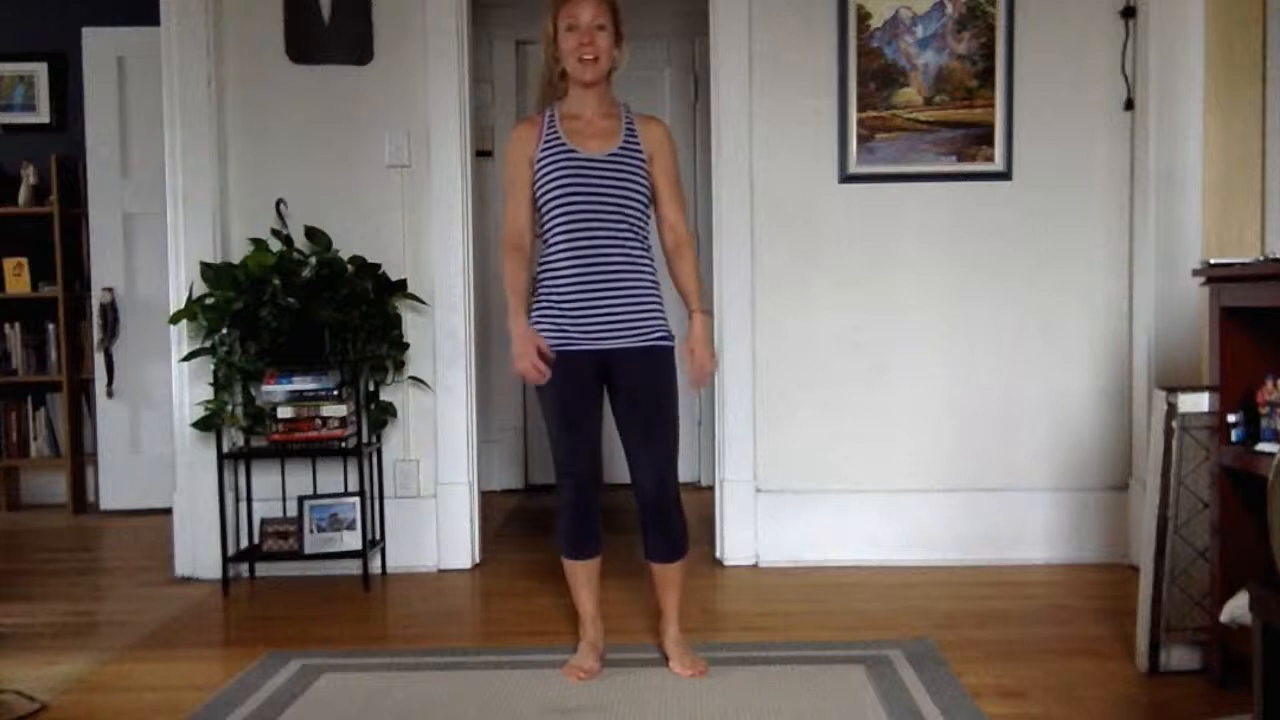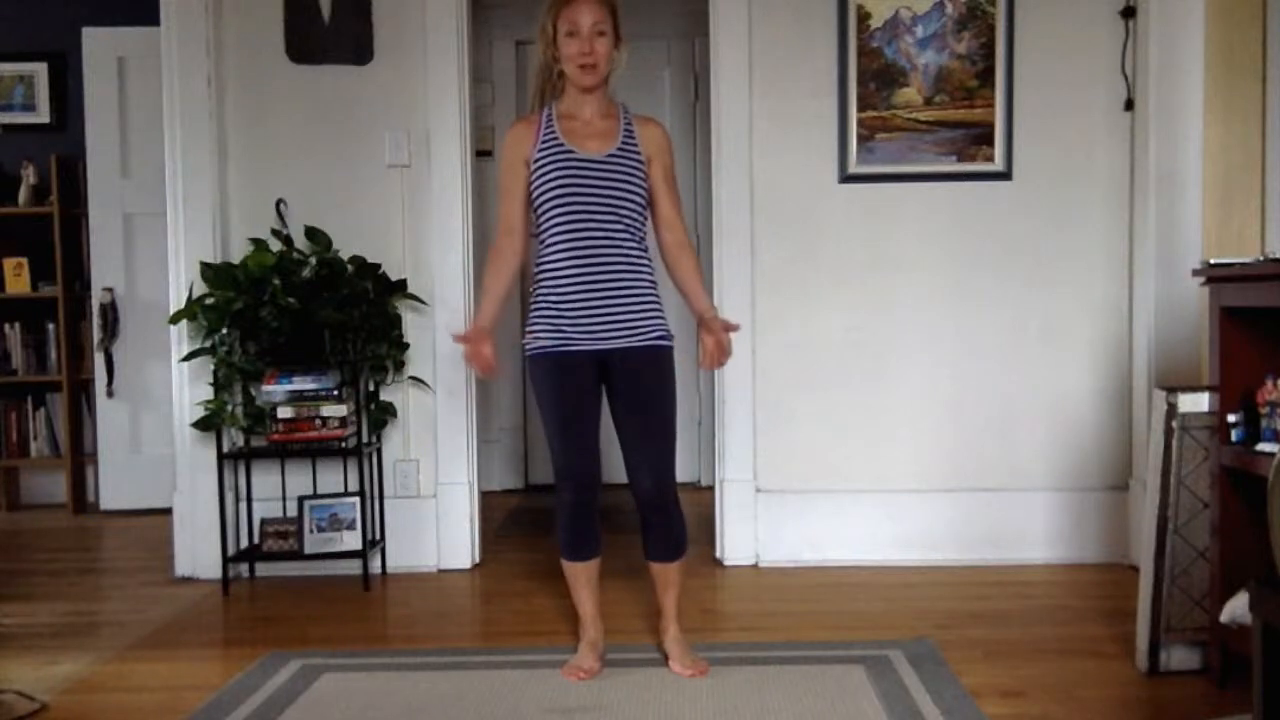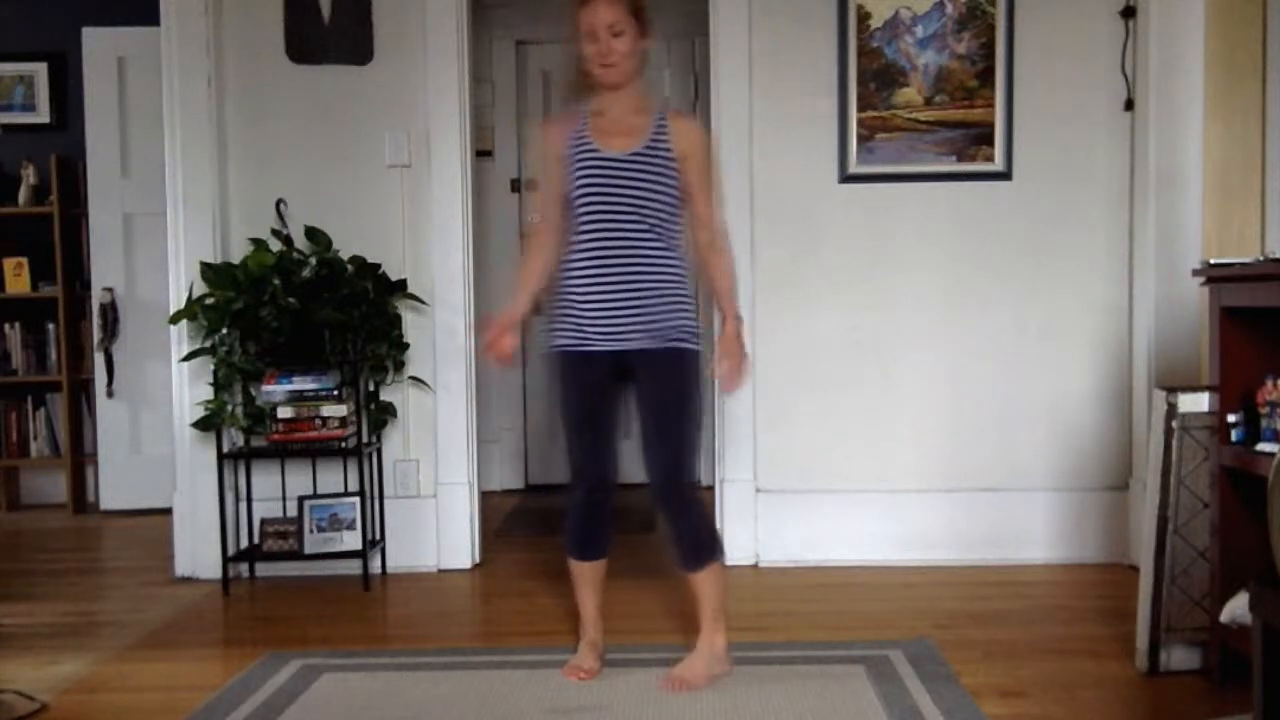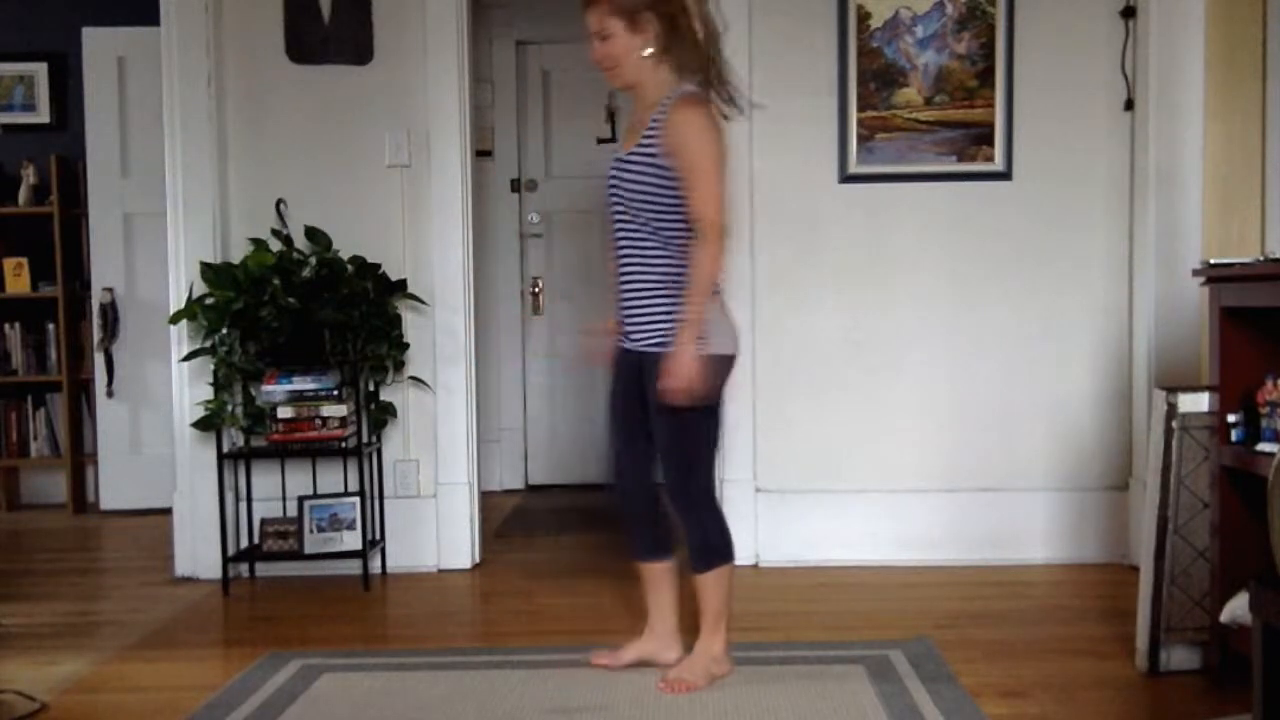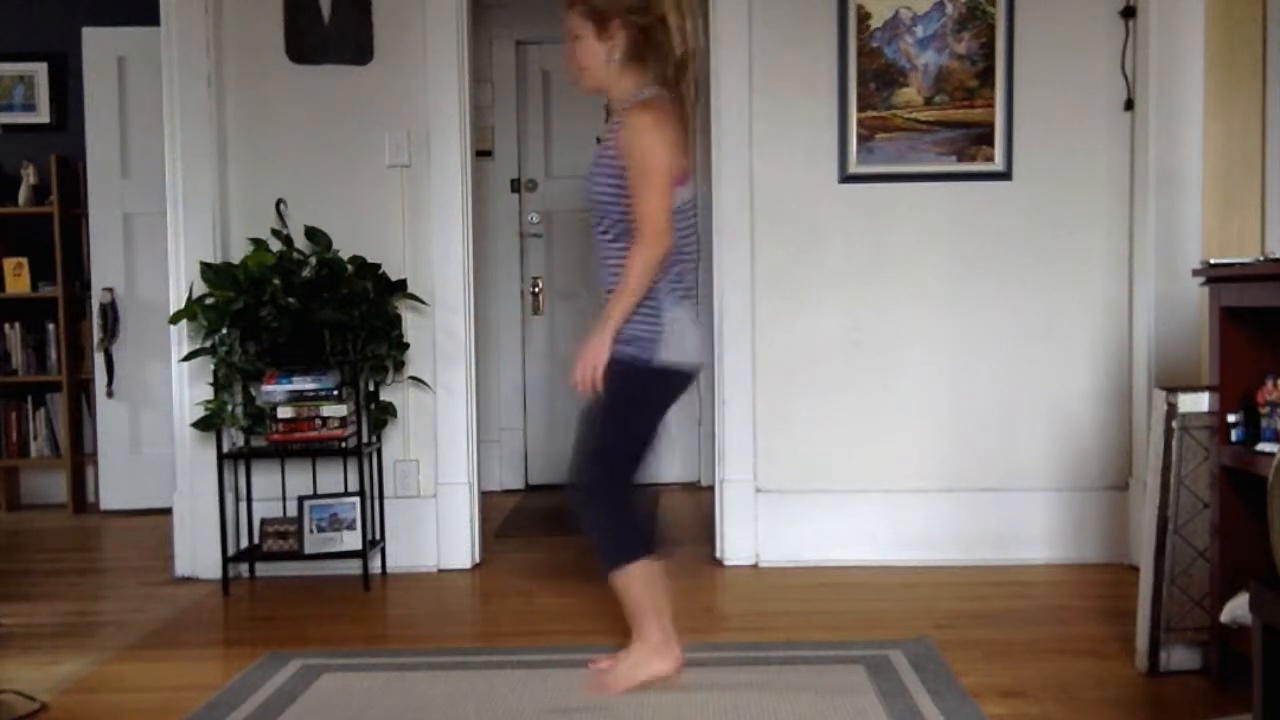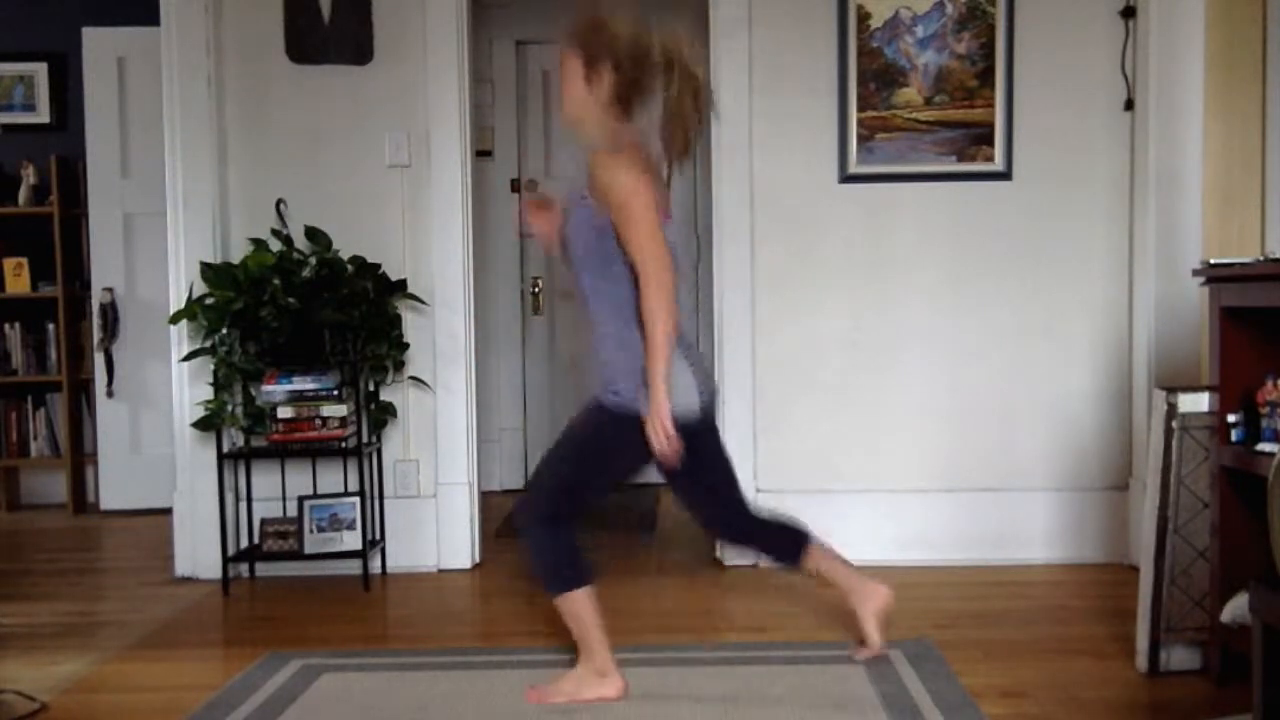
dt=0.5s
person 1, frame 1
left shoulder: (650, 134)
right shoulder: (529, 137)
left elbow: (676, 234)
right elbow: (517, 239)
left wrist: (699, 316)
right wrist: (520, 323)
left hip: (641, 334)
right hip: (562, 336)
left knee: (656, 482)
right knee: (577, 482)
left ankle: (673, 631)
right ankle: (590, 633)
person 1, frame 2
left shoulder: (648, 135)
right shoulder: (525, 137)
left elbow: (673, 236)
right elbow: (510, 238)
left wrist: (707, 316)
right wrist: (483, 324)
left hip: (639, 334)
right hip: (559, 337)
left knee: (655, 483)
right knee: (575, 483)
left ankle: (672, 628)
right ankle: (590, 633)
person 1, frame 3
left shoulder: (680, 131)
right shoulder: (562, 135)
left elbow: (708, 237)
right elbow: (549, 237)
left wrist: (729, 323)
right wrist: (514, 317)
left hip: (664, 335)
right hip: (585, 338)
left knee: (672, 483)
right knee: (588, 483)
left ankle: (713, 640)
right ankle: (590, 633)
person 1, frame 4
left shoulder: (688, 114)
right shoulder: (642, 120)
left elbow: (710, 234)
left wrist: (690, 334)
left hip: (683, 338)
right hip: (643, 339)
left knee: (687, 486)
right knee: (632, 481)
left ankle: (713, 645)
right ankle: (661, 632)
person 1, frame 5
left shoulder: (642, 120)
right shoulder: (643, 117)
left elbow: (653, 240)
left wrist: (602, 335)
left hip: (650, 340)
right hip: (649, 338)
left knee: (595, 482)
right knee: (607, 484)
left ankle: (656, 645)
right ankle: (655, 637)
person 1, frame 6
left shoulder: (612, 163)
right shoulder: (620, 155)
left elbow: (657, 278)
left wrist: (655, 394)
right wrist: (558, 236)
left hip: (642, 395)
right hip: (672, 388)
left knee: (540, 511)
right knee: (728, 518)
left ankle: (597, 670)
right ankle: (858, 590)
